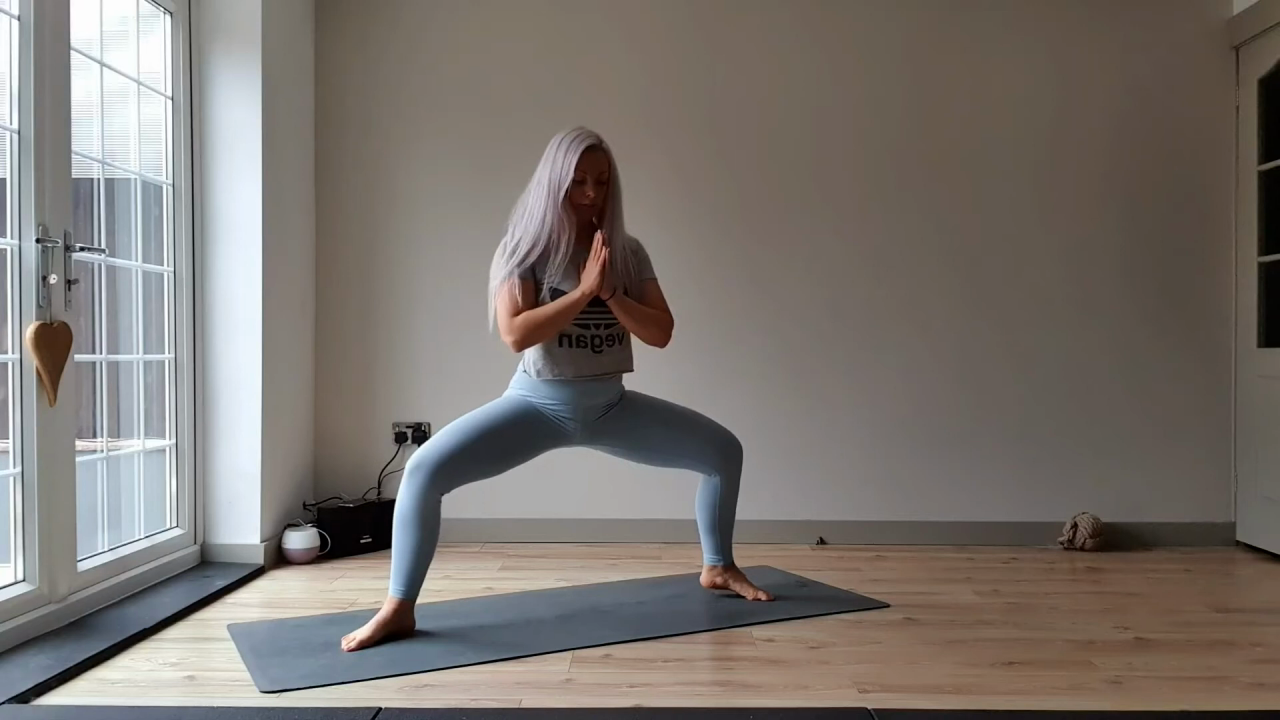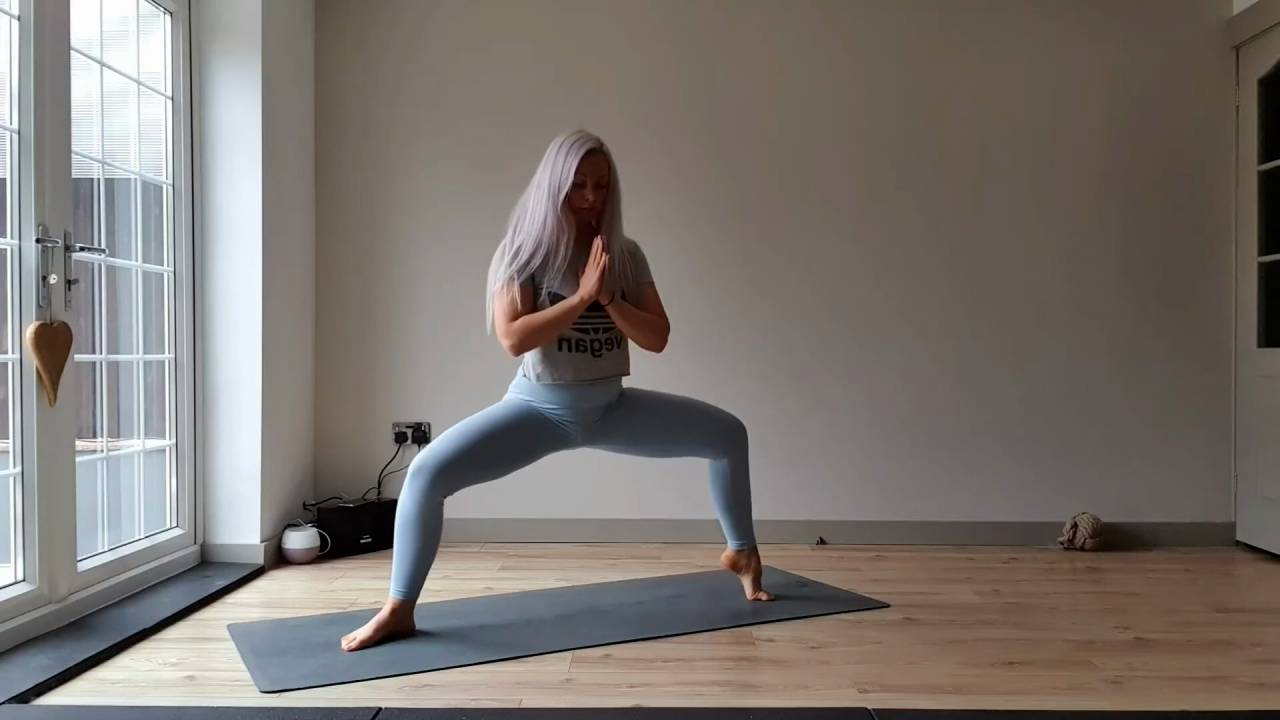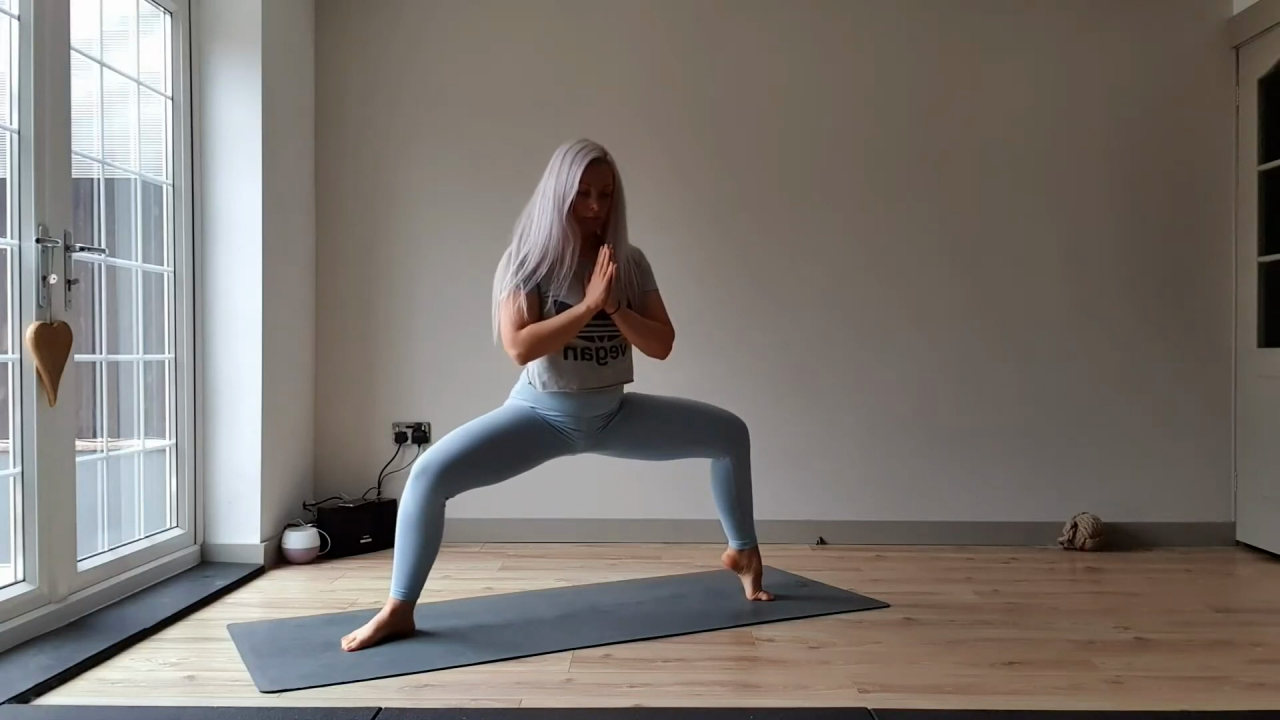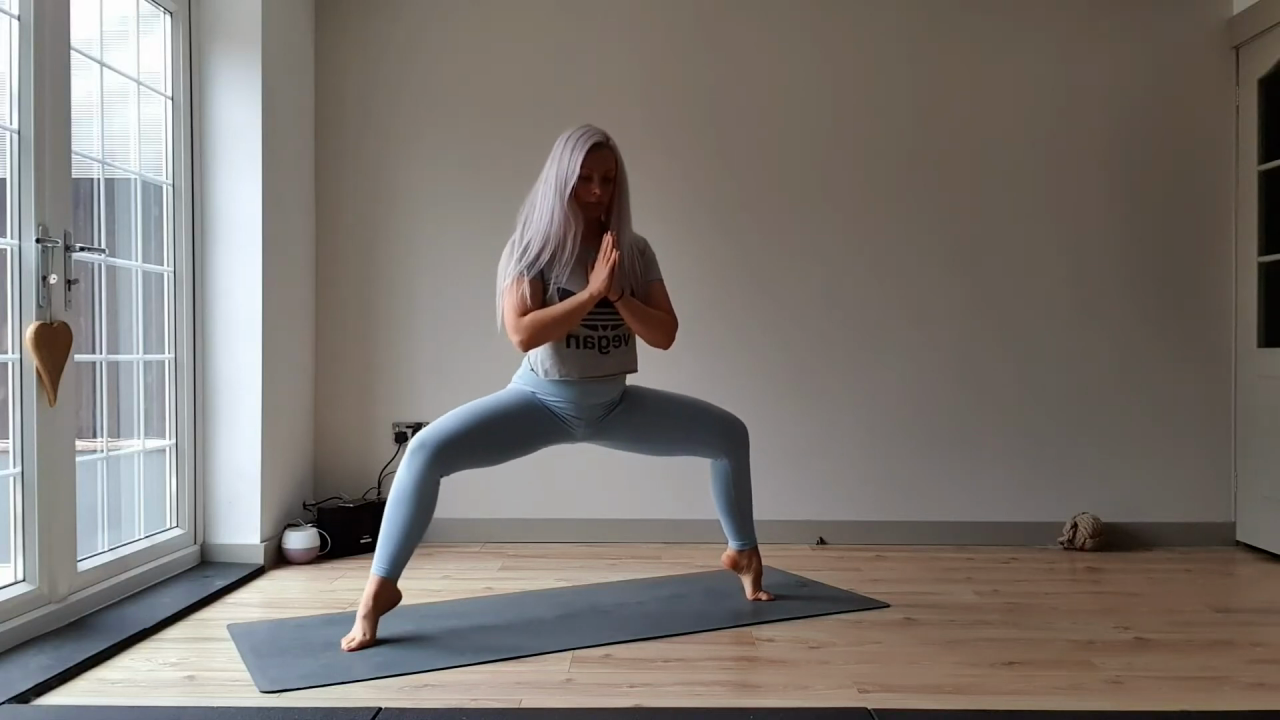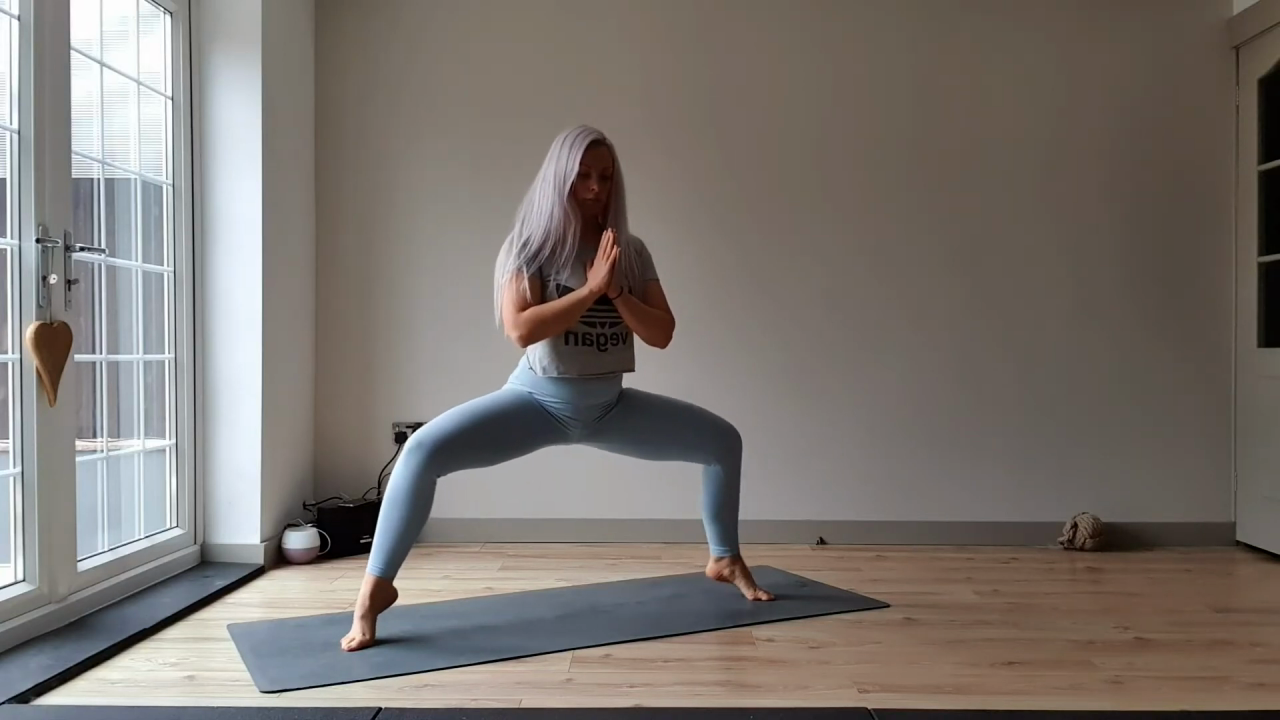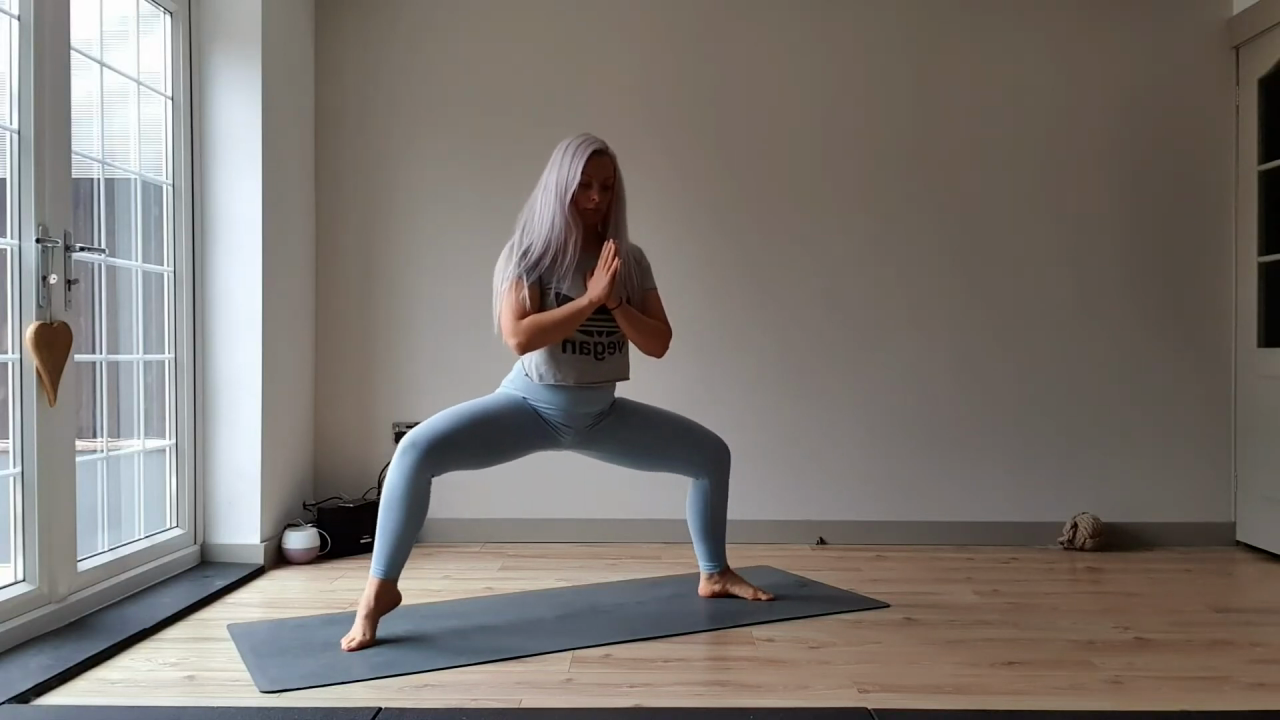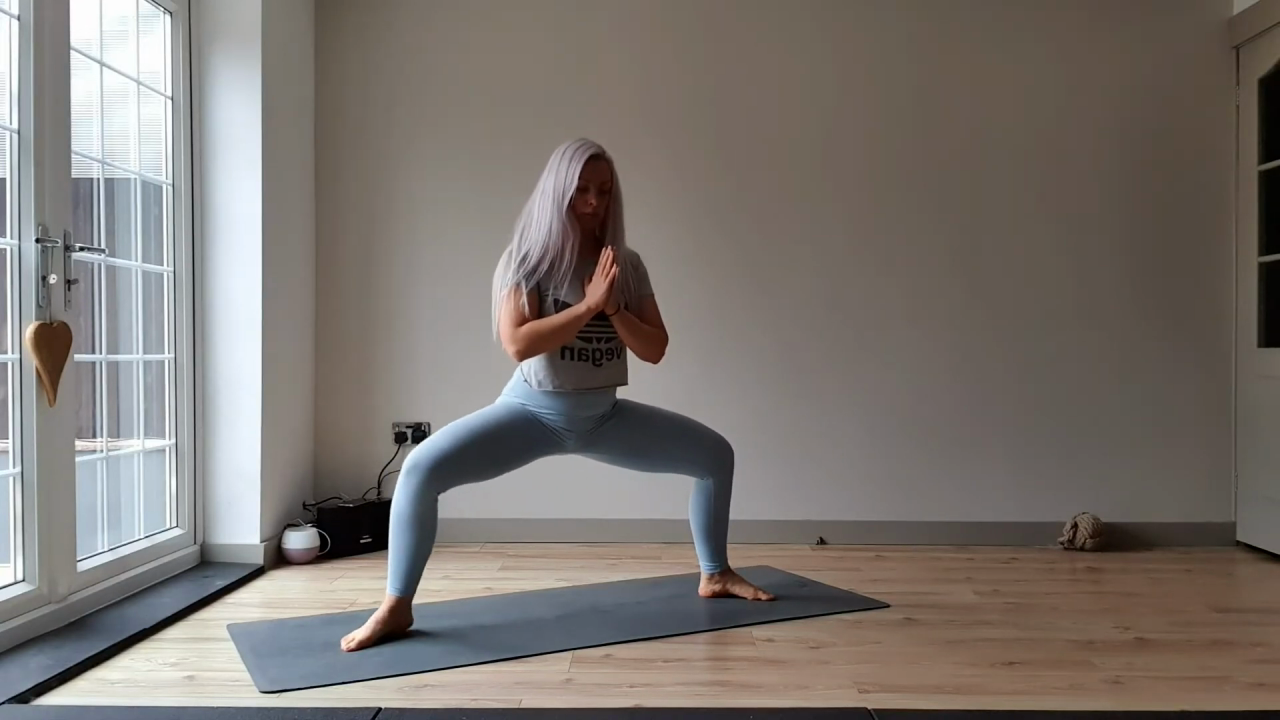
dt=0.7s
person 1, frame 1
left shoulder: (627, 252)
right shoulder: (526, 249)
left elbow: (661, 333)
right elbow: (515, 334)
left wrist: (611, 294)
right wrist: (584, 291)
left hip: (610, 405)
right hip: (538, 403)
left knee: (724, 450)
right knee: (424, 468)
left ankle: (718, 567)
right ankle: (398, 609)
person 1, frame 2
left shoulder: (625, 254)
right shoulder: (525, 251)
left elbow: (657, 338)
right elbow: (513, 338)
left wrist: (608, 299)
right wrist: (582, 296)
left hip: (610, 406)
right hip: (538, 407)
left knee: (728, 434)
right knee: (427, 471)
left ankle: (741, 552)
right ankle: (398, 611)
person 1, frame 3
left shoulder: (630, 262)
right shoulder: (528, 260)
left elbow: (662, 345)
right elbow: (519, 347)
left wrist: (614, 308)
right wrist: (588, 305)
left hip: (613, 412)
right hip: (541, 413)
left knee: (731, 432)
right knee: (431, 472)
left ankle: (743, 552)
right ankle: (399, 609)
person 1, frame 4
left shoulder: (635, 250)
right shoulder: (532, 246)
left elbow: (665, 335)
right elbow: (522, 334)
left wrist: (617, 296)
right wrist: (591, 293)
left hip: (613, 402)
right hip: (542, 399)
left knee: (730, 434)
right knee: (426, 450)
left ankle: (742, 552)
right ankle: (381, 587)
person 1, frame 5
left shoulder: (630, 251)
right shoulder: (530, 244)
left elbow: (662, 333)
right elbow: (520, 329)
left wrist: (615, 292)
right wrist: (590, 289)
left hip: (608, 404)
right hip: (538, 399)
left knee: (723, 440)
right knee: (423, 451)
left ankle: (726, 558)
right ankle: (377, 587)
person 1, frame 6
left shoulder: (629, 259)
right shoulder: (529, 251)
left elbow: (659, 343)
right elbow: (518, 336)
left wrist: (615, 303)
right wrist: (590, 299)
left hip: (600, 411)
right hip: (531, 404)
left knee: (712, 454)
right knee: (417, 450)
left ankle: (714, 574)
right ankle: (382, 588)
person 1, frame 7
left shoulder: (626, 264)
right shoulder: (527, 259)
left elbow: (655, 349)
right elbow: (517, 344)
left wrist: (612, 309)
right wrist: (587, 305)
left hip: (603, 415)
right hip: (532, 411)
left knee: (716, 454)
right knee: (423, 466)
left ankle: (714, 574)
right ankle: (397, 606)
